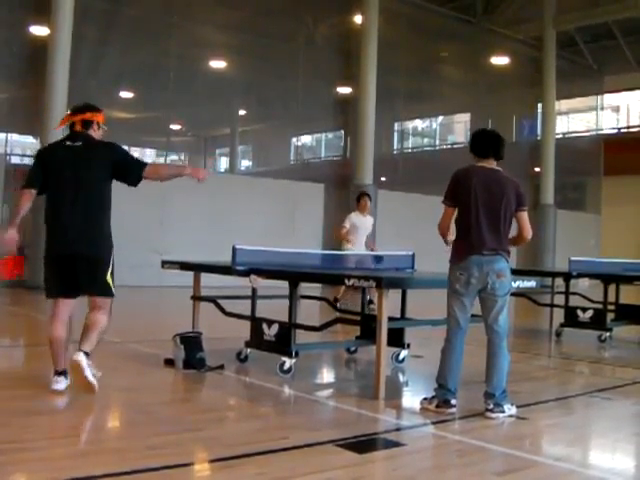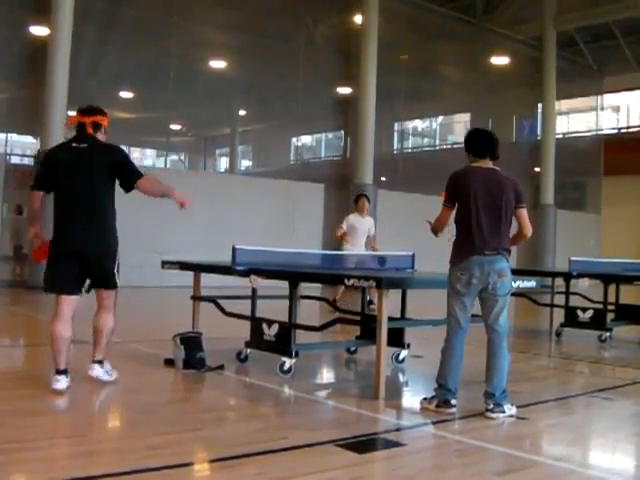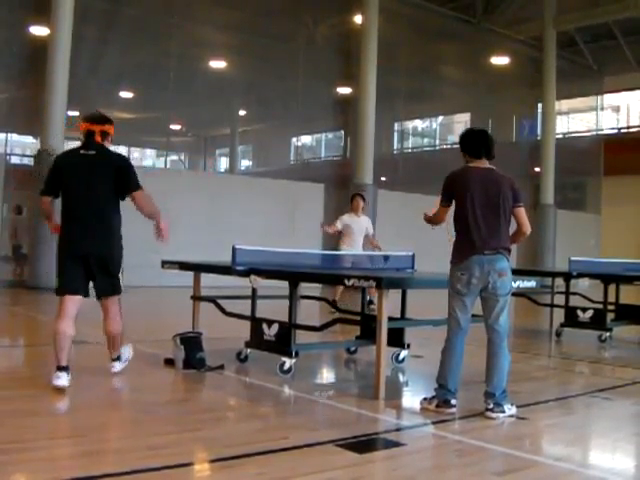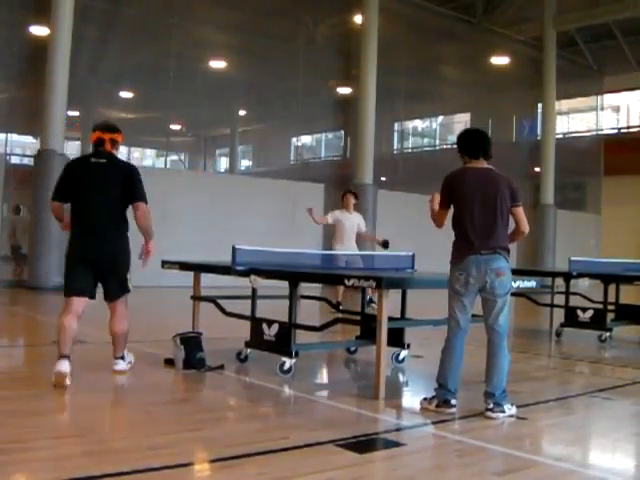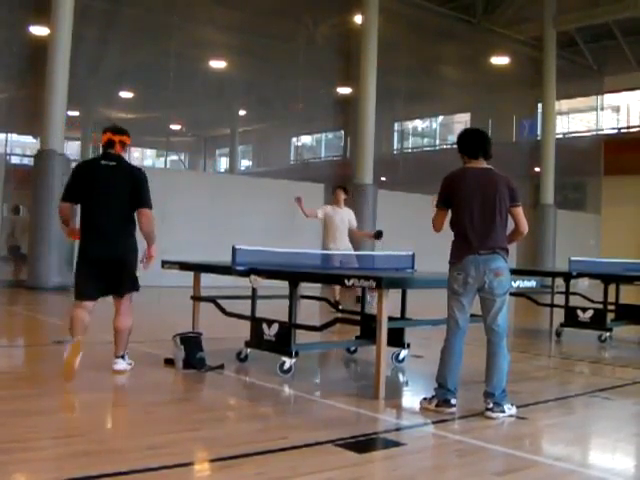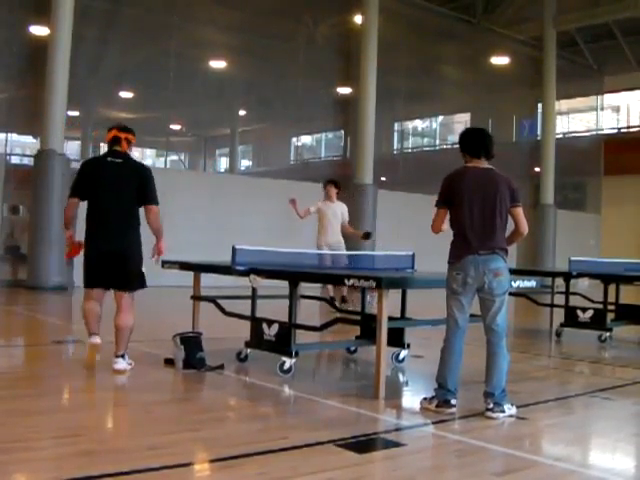
dt=0.1s
person 1, frame 1
left shoulder: (461, 176)
right shoulder: (512, 185)
left elbow: (444, 224)
right elbow: (526, 234)
left wrist: (448, 240)
left hip: (465, 263)
right hip: (498, 264)
left knee: (456, 332)
right knee: (497, 335)
left ankle: (445, 396)
right ankle: (496, 402)
person 1, frame 2
left shoulder: (459, 177)
right shoulder: (509, 183)
left elbow: (442, 222)
right elbow: (526, 231)
left wrist: (434, 229)
left hip: (466, 263)
right hip: (498, 264)
left knee: (456, 332)
right knee: (497, 335)
left ankle: (445, 397)
right ankle: (496, 402)
person 1, frame 3
left shoulder: (456, 178)
right shoulder: (506, 182)
left elbow: (439, 218)
right elbow: (525, 229)
left wrist: (428, 217)
left hip: (466, 263)
right hip: (499, 264)
left knee: (456, 332)
right knee: (498, 335)
left ankle: (445, 396)
right ankle: (496, 401)
person 1, frame 4
left shoulder: (453, 180)
right shoulder: (504, 182)
left elbow: (439, 222)
right elbow: (523, 228)
left wrist: (434, 207)
left hip: (465, 263)
right hip: (497, 263)
left knee: (456, 332)
right knee: (498, 334)
left ankle: (445, 397)
right ankle: (496, 401)
person 1, frame 5
left shoulder: (452, 180)
right shoulder: (504, 182)
left elbow: (438, 226)
right elbow: (522, 228)
left wrist: (442, 212)
left hip: (464, 263)
right hip: (496, 263)
left knee: (455, 332)
right knee: (497, 334)
left ankle: (445, 396)
right ankle: (496, 401)
person 1, frame 6
left shoulder: (453, 180)
right shoulder: (504, 182)
left elbow: (437, 226)
right elbow: (522, 229)
left hip: (462, 263)
right hip: (495, 264)
left knee: (455, 332)
right knee: (496, 335)
left ankle: (445, 396)
right ankle: (496, 401)
person 2, frame 1
left shoulder: (48, 153)
right shoulder: (107, 152)
left elbow: (28, 194)
right elbow: (149, 171)
right wrist: (186, 170)
left hip: (57, 244)
right hip: (94, 244)
left knee: (60, 310)
right knee: (100, 306)
left ankle: (59, 374)
right ankle: (84, 354)
person 2, frame 2
left shoulder: (54, 155)
right shoulder: (112, 153)
left elbow: (37, 196)
right elbow: (143, 184)
left wrist: (34, 225)
right wrist: (174, 194)
left hip: (64, 241)
right hip: (101, 241)
left knee: (64, 308)
right knee: (105, 303)
left ankle: (60, 374)
right ankle: (98, 363)
person 2, frame 3
left shoulder: (62, 160)
right shoulder: (117, 161)
left elbow: (46, 200)
right elbow: (139, 197)
left wrist: (52, 221)
right wrist: (158, 219)
left hip: (72, 245)
right hip: (107, 246)
left knee: (67, 308)
right knee: (111, 306)
left ankle: (61, 371)
right ankle: (116, 358)
person 2, frame 4
left shoulder: (73, 167)
right shoulder: (127, 170)
left elbow: (56, 206)
right elbow: (141, 209)
left wrist: (66, 222)
right wrist: (149, 239)
left hip: (80, 249)
right hip: (115, 250)
left knee: (72, 307)
right knee: (118, 306)
left ankle: (63, 361)
right ankle: (120, 358)
person 2, frame 5
left shoulder: (83, 169)
right shoulder: (135, 174)
left elbow: (65, 207)
right elbow: (145, 214)
left wrist: (69, 227)
right wrist: (151, 244)
left hip: (90, 249)
right hip: (123, 249)
left knee: (83, 304)
right knee: (123, 303)
left ankle: (76, 341)
right ankle: (120, 358)
person 2, frame 6
left shoulder: (90, 166)
right shoulder: (140, 171)
left elbow: (72, 202)
right elbow: (152, 210)
left wrist: (69, 228)
right wrist: (160, 238)
left hip: (96, 243)
right hip: (128, 244)
left knee: (92, 296)
right knee: (125, 302)
left ankle: (94, 337)
right ankle: (120, 357)
person 3, frame 1
left shoulder: (370, 219)
right shoulder: (352, 217)
right elbow: (341, 233)
left wrist: (373, 249)
right wrist: (345, 238)
left hip: (362, 251)
right hip: (349, 251)
left ankle: (370, 301)
right ankle: (337, 300)
person 3, frame 2
left shoulder: (370, 221)
right shoulder: (350, 218)
left elbow: (370, 239)
right elbow: (338, 232)
left wrist: (377, 252)
right wrist: (338, 234)
left hip: (362, 252)
right hip: (348, 251)
left ankle: (370, 301)
right ankle: (335, 301)
person 3, frame 3
left shoulder: (367, 220)
right shoulder: (345, 218)
left elbow: (370, 238)
right elbow: (332, 229)
left wrist: (380, 249)
right wrist: (326, 228)
left hip: (359, 253)
right hip: (345, 252)
left ankle: (371, 302)
right ankle: (335, 302)
person 3, frame 4
left shoulder: (358, 217)
right shoulder: (336, 214)
left elbow: (364, 235)
right elbow: (320, 221)
left wrist: (378, 241)
right wrist: (312, 214)
left hip: (353, 251)
right hip: (338, 250)
left ankle: (370, 300)
right ankle: (339, 303)
person 3, frame 5
left shoulder: (349, 212)
right shoulder: (327, 209)
left elbow: (354, 232)
right elbow: (309, 214)
left wrist: (370, 235)
right wrist: (301, 206)
left hip: (346, 248)
right hip: (332, 249)
right ankle: (337, 302)
person 3, frame 6
left shoulder: (342, 207)
right shoulder: (319, 205)
left elbow: (345, 227)
right elbow: (302, 215)
left wrist: (358, 234)
right wrist: (295, 206)
left hip: (338, 243)
right hip: (323, 243)
left ankle: (344, 298)
right ankle: (332, 298)
